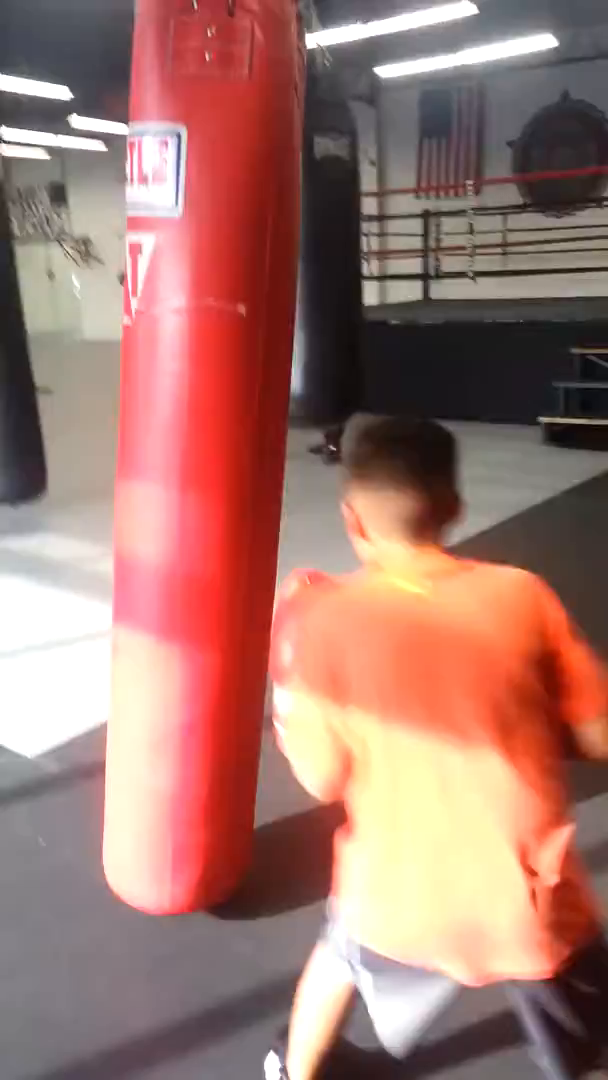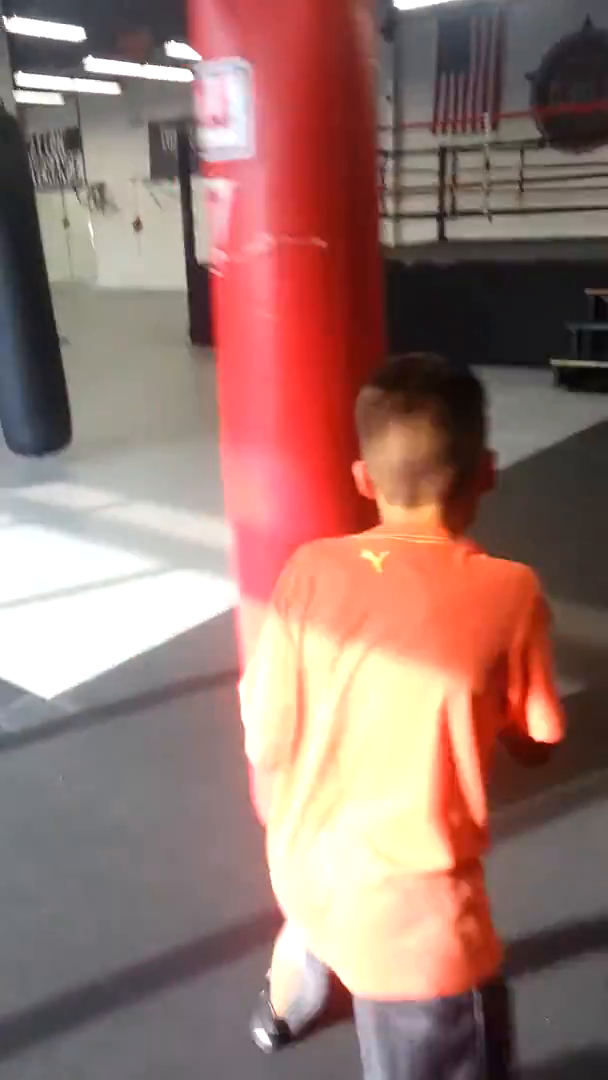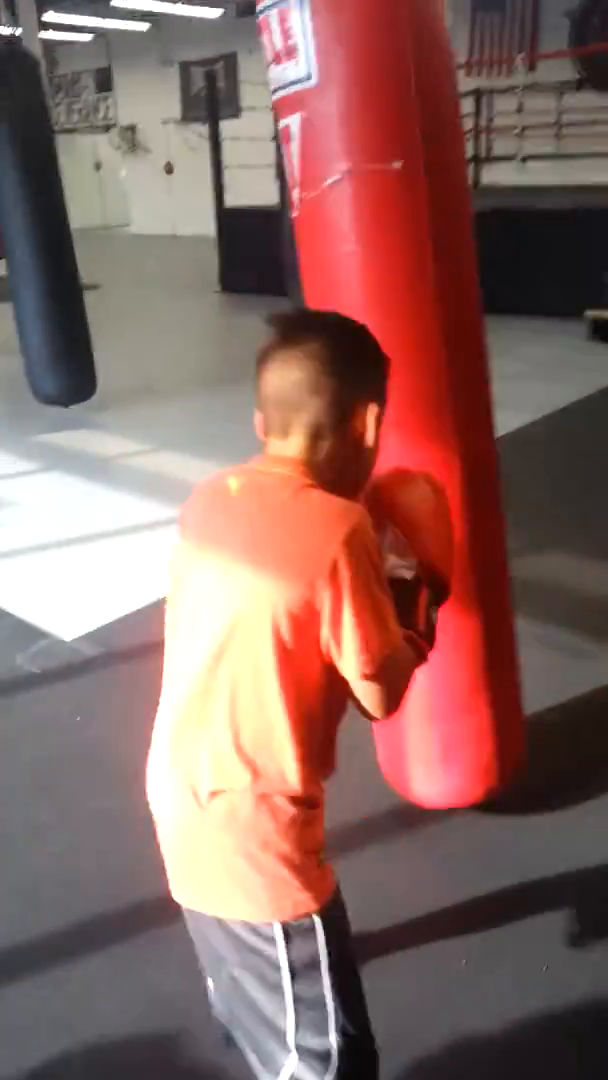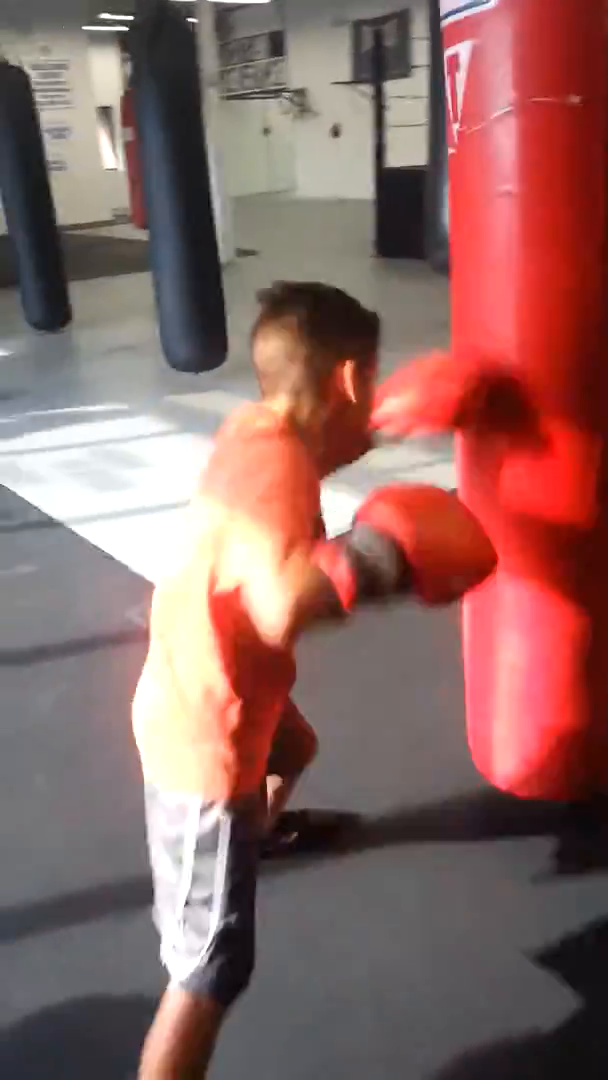
dt=0.5s
person 1, frame 1
left shoulder: (326, 617)
right shoulder: (524, 597)
left elbow: (324, 779)
left wrist: (293, 668)
left hip: (396, 898)
right hip: (532, 904)
left knee: (343, 958)
person 1, frame 2
left shoulder: (310, 573)
right shoulder: (509, 593)
left elbow: (263, 746)
right elbow: (536, 746)
left hip: (307, 864)
right hip: (420, 916)
left knee: (314, 923)
left ankle: (280, 1010)
person 1, frame 3
left shoulder: (210, 500)
right shoulder: (336, 529)
right elbow: (380, 695)
right wrist: (415, 618)
left hip: (184, 792)
right hip: (246, 830)
left ankle: (236, 971)
person 1, frame 4
left shoulder: (255, 430)
right shoulder: (279, 471)
right elbow: (283, 610)
left hip: (235, 698)
right hip: (201, 727)
left knee: (295, 749)
right knee: (212, 965)
left ankle: (261, 825)
